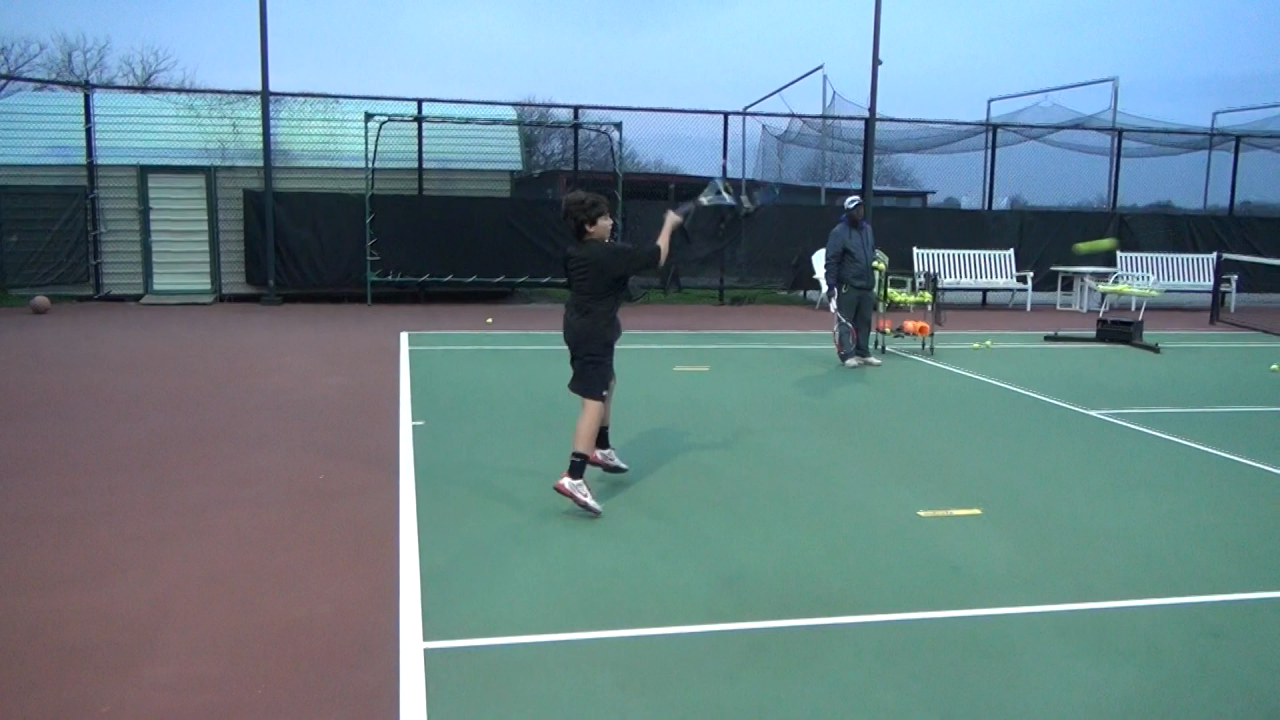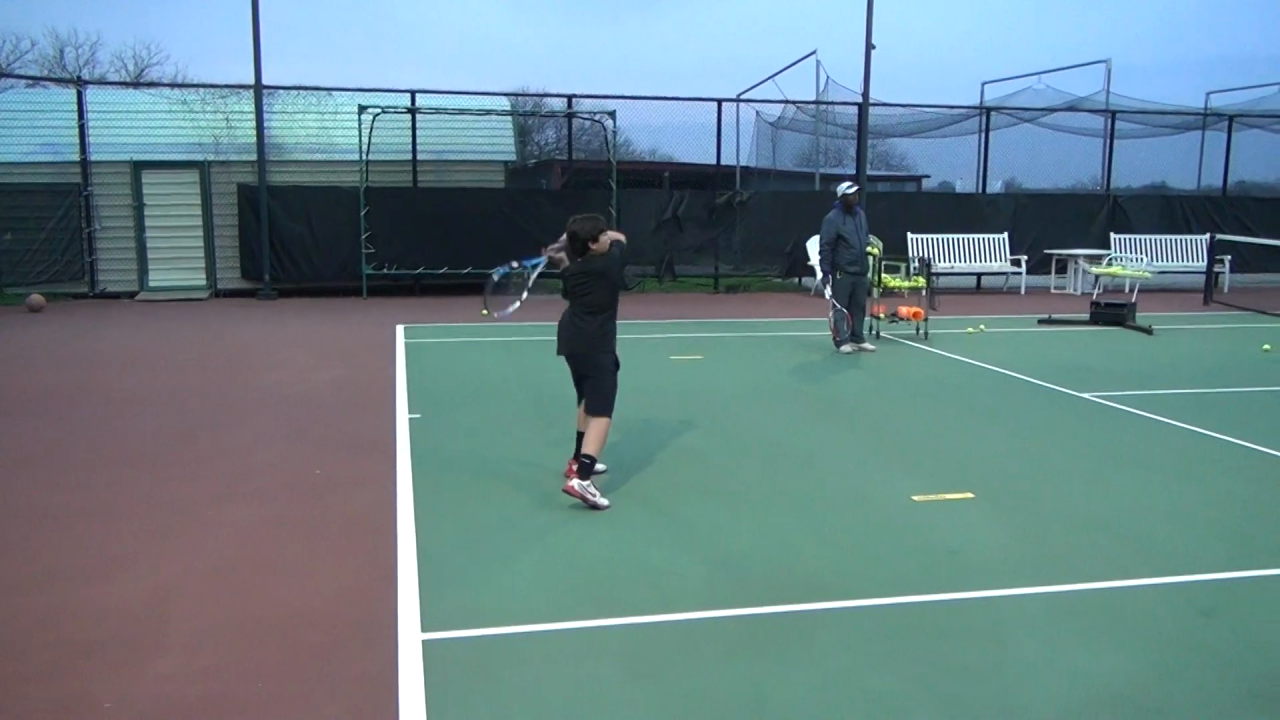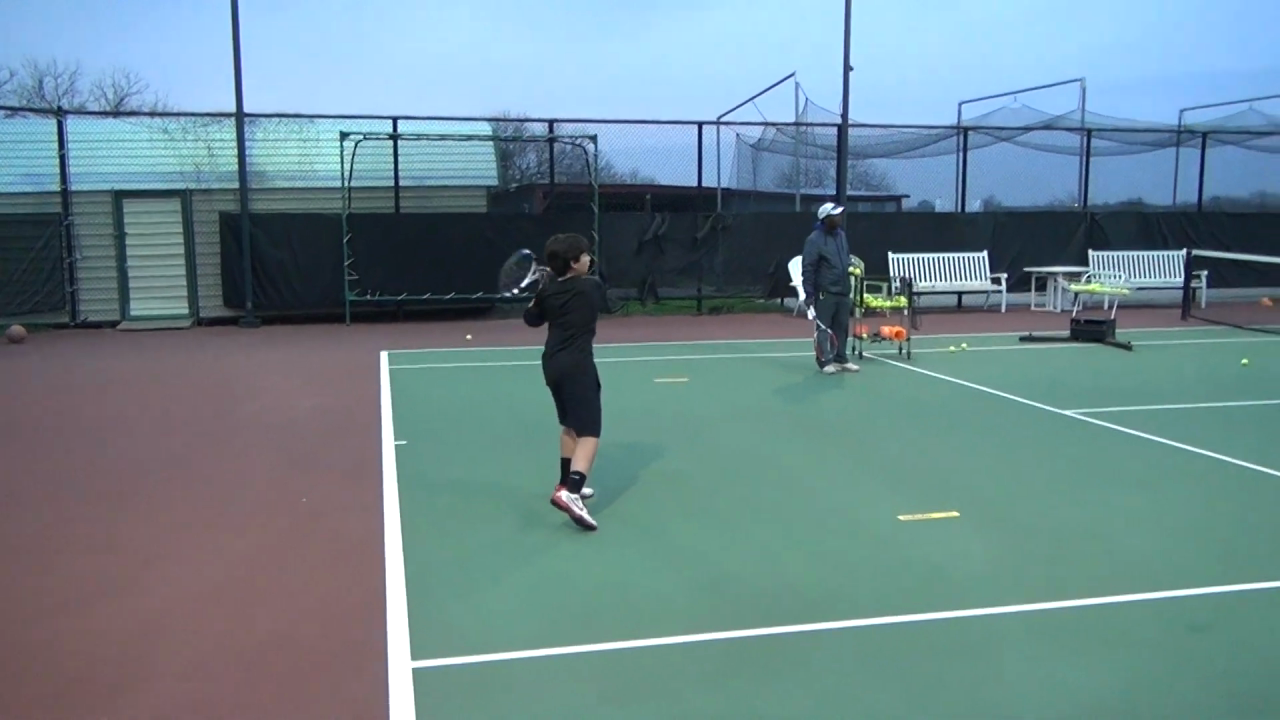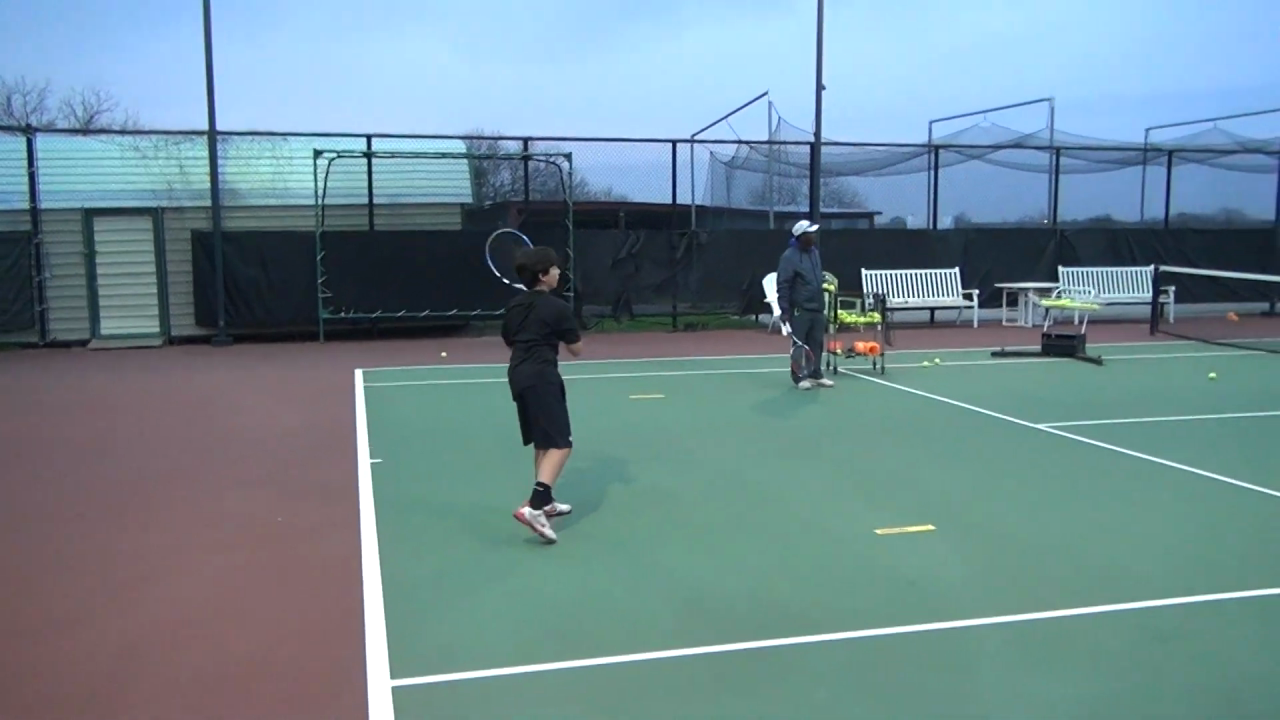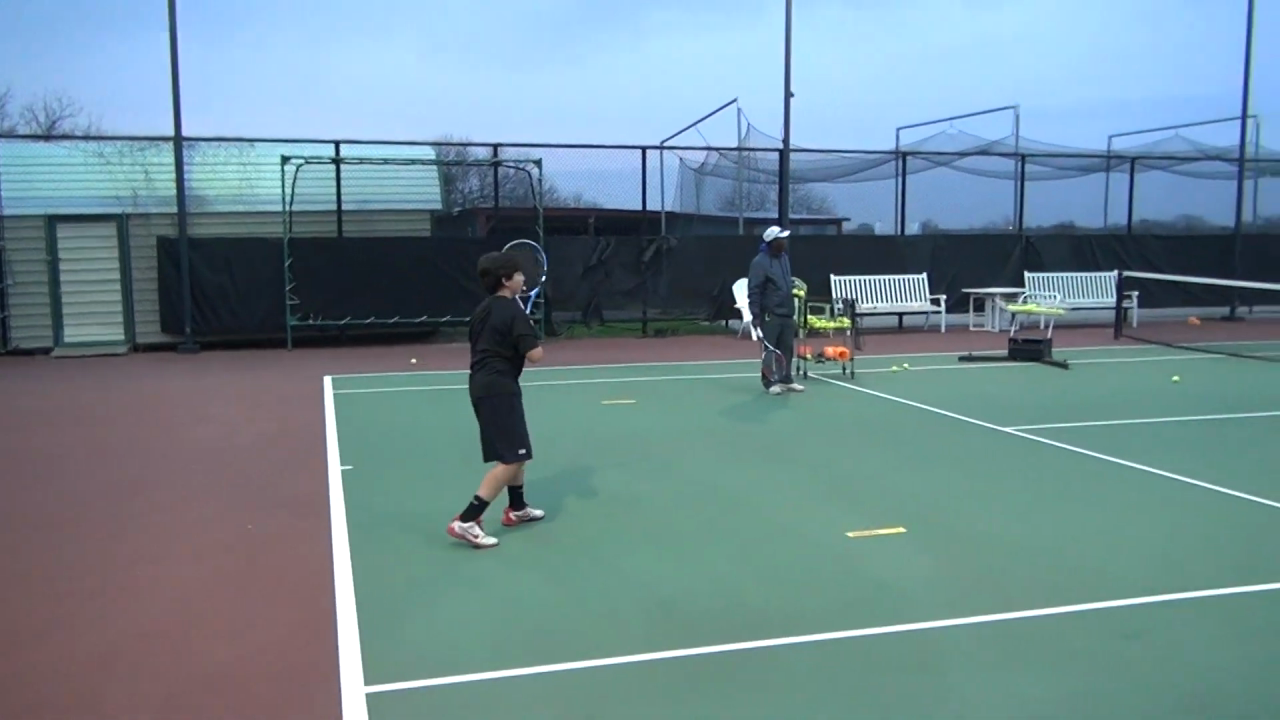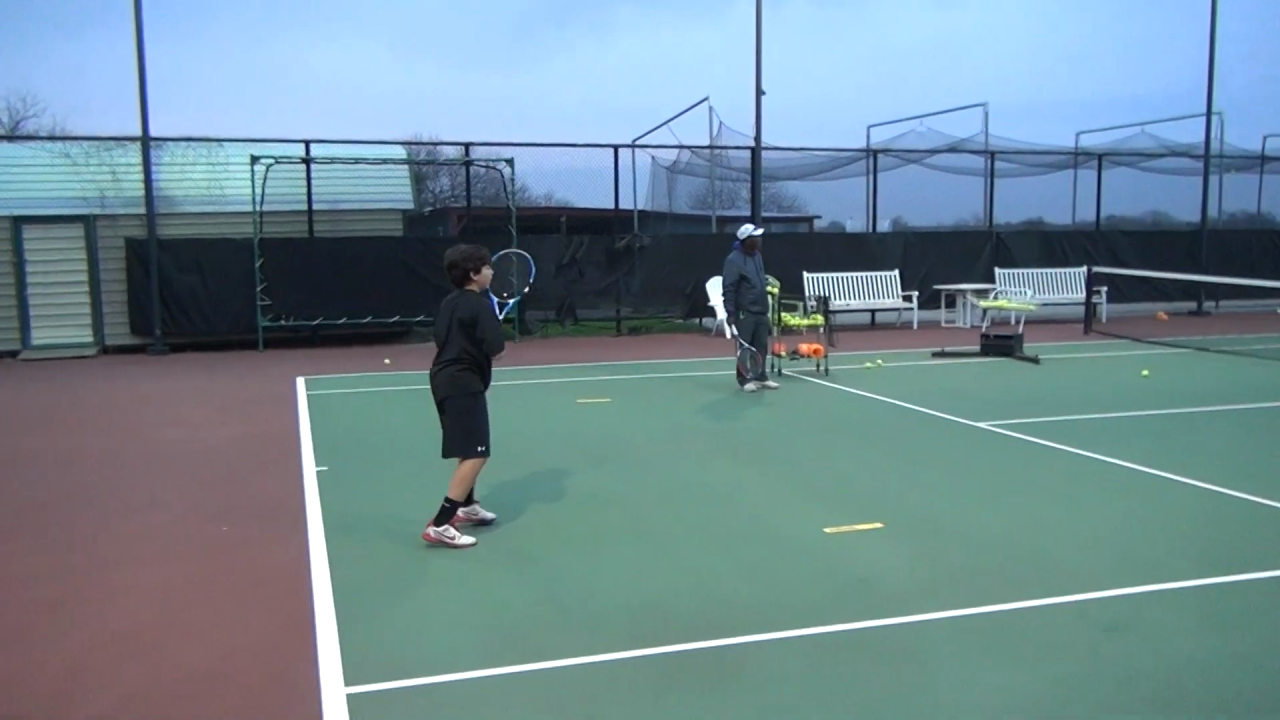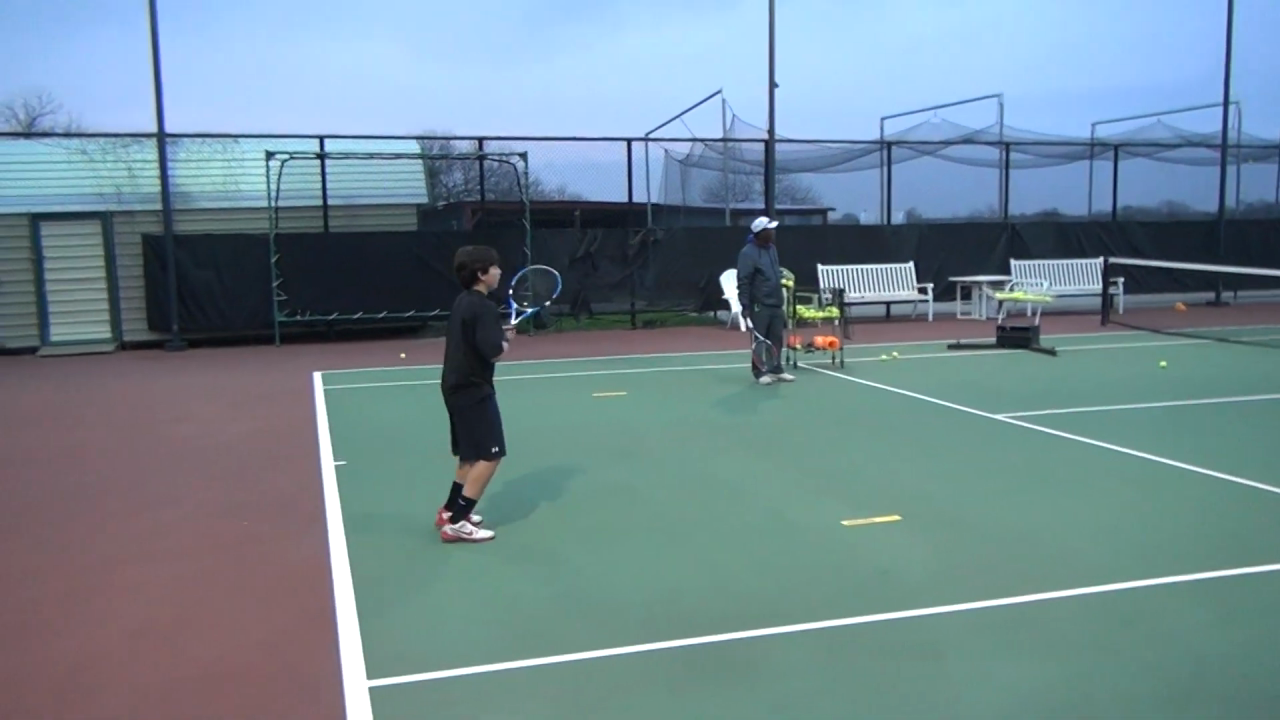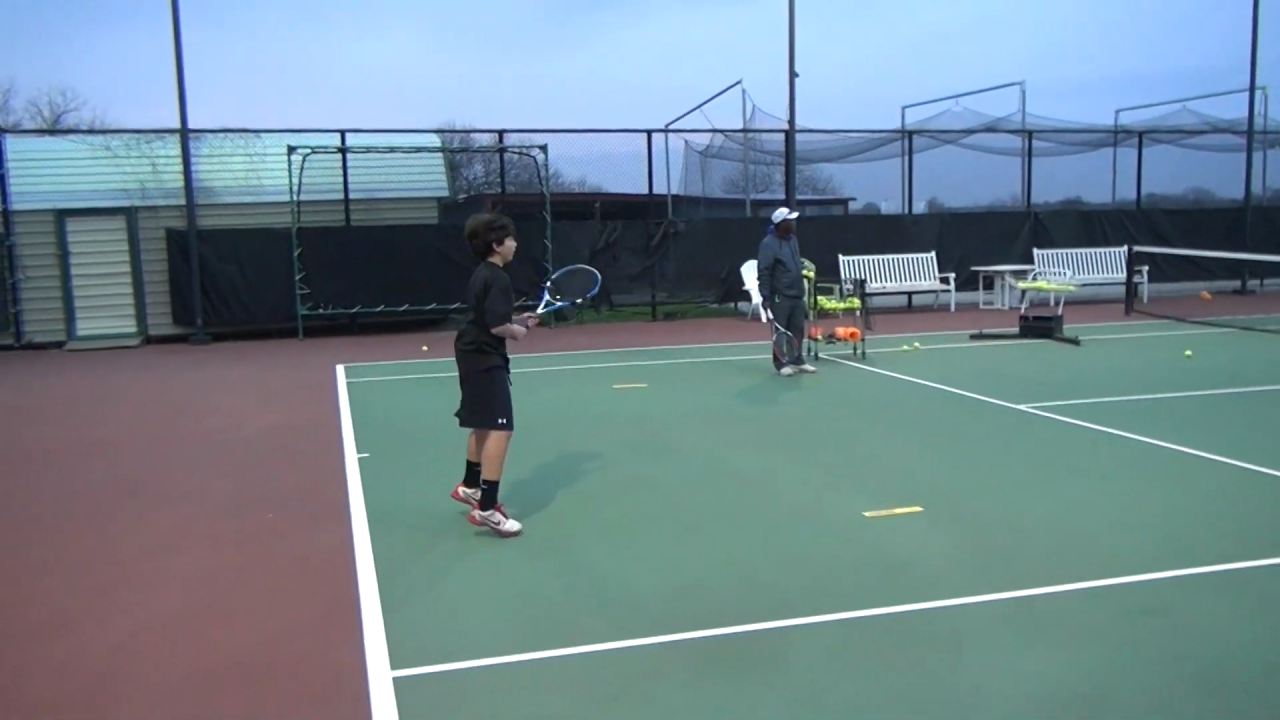
dt=0.2s
person 1, frame 1
left shoulder: (575, 252)
right shoulder: (611, 253)
right elbow: (658, 258)
right wrist: (668, 225)
left hip: (579, 327)
right hip: (594, 333)
left knee: (604, 385)
right knee: (595, 399)
left ankle: (601, 448)
right ankle: (573, 477)
person 1, frame 2
left shoulder: (569, 270)
right shoulder: (612, 261)
right elbow: (621, 239)
left wrist: (565, 253)
right wrist: (568, 243)
left hip: (570, 339)
right hip: (596, 345)
left knee: (590, 400)
right knee: (601, 412)
left ankle: (578, 461)
right ankle: (581, 478)
person 1, frame 3
left shoulder: (546, 290)
right shoulder: (593, 287)
left elbow: (530, 321)
left wrist: (544, 287)
left hip: (553, 363)
right hip: (577, 365)
left knee: (572, 424)
right knee: (589, 433)
left ankle: (567, 484)
right ankle: (571, 492)
person 1, frame 4
left shoulder: (516, 305)
right shoulder: (558, 307)
right elbow: (577, 348)
left hip: (519, 376)
right hip: (541, 379)
left knee: (545, 443)
right knee: (560, 445)
left ankle: (544, 502)
right ankle: (533, 509)
person 1, frame 5
left shoulder: (483, 310)
right shoulder: (515, 313)
right elbow: (534, 355)
right wrist: (531, 341)
left hip: (482, 385)
right hip: (500, 389)
left knee: (510, 450)
right knee: (513, 457)
left ankle: (516, 508)
right ankle: (466, 521)
person 1, frame 6
left shoulder: (449, 303)
right shoulder: (481, 306)
right elbow: (496, 351)
right wrist: (499, 339)
left hip: (444, 380)
right hip: (465, 385)
left knee: (468, 448)
right knee: (476, 454)
left ankle: (466, 506)
right ankle: (440, 525)
person 1, frame 7
left shoulder: (463, 302)
right shoulder: (484, 306)
right elbow: (491, 352)
left wrist: (498, 336)
right wrist: (503, 344)
left hip: (455, 384)
right hip: (473, 387)
left knee: (471, 451)
right knee: (490, 456)
left ankle: (451, 510)
right ankle: (454, 520)
person 1, frame 8
left shoulder: (483, 274)
right shoulder: (498, 279)
right elbow: (497, 326)
left wrist: (518, 320)
right wrist: (517, 331)
left hip: (474, 357)
right hip: (484, 360)
left knee: (483, 424)
right knee: (501, 428)
left ankle: (470, 486)
right ankle: (487, 508)
person 2, frame 1
left shoulder: (867, 229)
right shoulder: (839, 232)
right elbow: (831, 261)
right wrist: (831, 285)
left hip: (867, 286)
right hip: (848, 287)
left knee: (864, 322)
right knee: (846, 322)
left ankle: (862, 353)
right ankle: (846, 354)
person 2, frame 2
left shoulder: (861, 214)
right shoulder: (833, 219)
right elbow: (825, 248)
left wrist: (870, 248)
right wrist: (826, 272)
left hip: (861, 271)
right hip: (842, 273)
left knee: (859, 307)
right knee: (841, 308)
left ankle: (857, 339)
right ankle: (841, 341)
person 2, frame 3
left shoulder: (841, 235)
right shoulder: (814, 240)
right elbow: (808, 269)
left wrist: (852, 268)
right wrist: (809, 293)
left hip: (843, 292)
right hip: (825, 293)
left knee: (842, 328)
left ankle: (840, 359)
right ankle: (824, 361)
person 2, frame 4
left shoulder: (814, 252)
right shoulder: (789, 257)
right elbow: (783, 285)
left wrist: (825, 284)
right wrist: (784, 310)
left hip: (818, 308)
right hip: (799, 310)
left knee: (816, 343)
right knee: (799, 344)
left ankle: (815, 374)
right ankle: (799, 377)
person 2, frame 5
left shoulder: (784, 258)
right shoulder: (760, 262)
right elbow: (754, 291)
right wrist: (756, 315)
left hip: (788, 313)
right hip: (770, 315)
left knee: (787, 349)
left ankle: (785, 379)
right ankle: (770, 382)
person 2, frame 6
left shoulder: (757, 256)
right shoulder: (734, 260)
right elbow: (729, 288)
left wrist: (768, 287)
right wrist: (730, 312)
left hip: (761, 311)
right hip: (744, 312)
left knee: (761, 346)
left ankle: (760, 377)
right ankle: (744, 379)
person 2, frame 7
left shoulder: (772, 249)
right shoulder: (748, 252)
right elbow: (743, 281)
left wrist: (783, 280)
right wrist: (745, 305)
left hip: (776, 303)
right hip: (759, 305)
left knee: (776, 339)
left ankle: (776, 369)
right ankle: (760, 372)
person 2, frame 8
left shoulder: (792, 239)
right shoulder: (769, 244)
right elbow: (763, 272)
left wrist: (804, 270)
right wrist: (766, 297)
left hip: (797, 294)
right hip: (780, 297)
left knee: (797, 330)
left ankle: (797, 360)
right ankle: (781, 363)
